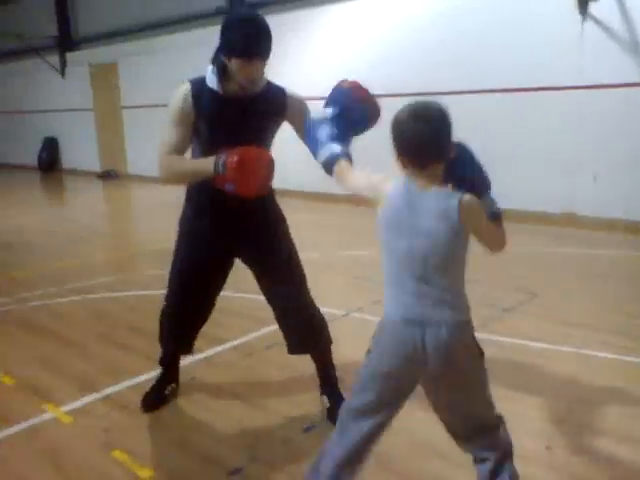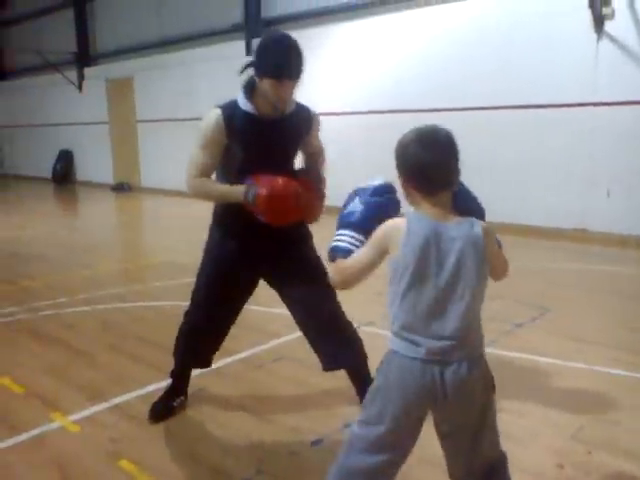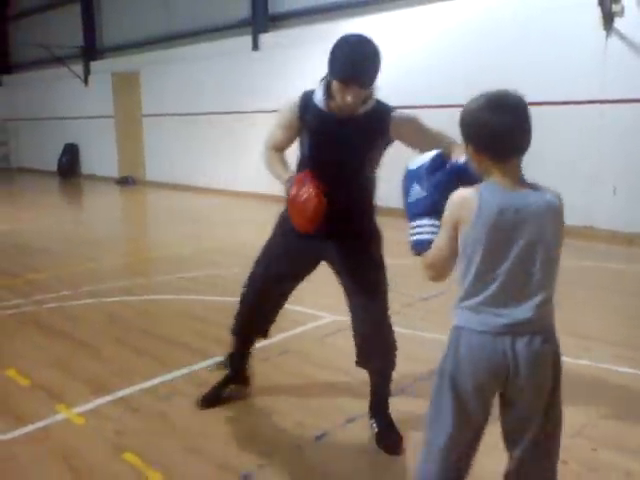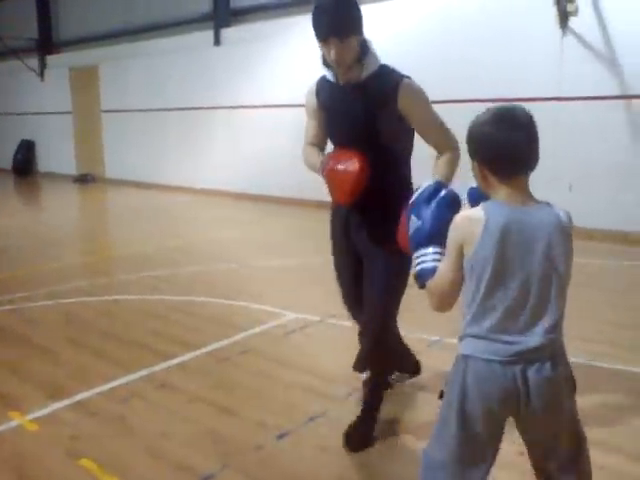
dt=0.3s
person 1, frame 1
left shoulder: (281, 100)
right shoulder: (191, 97)
left elbow: (322, 145)
right elbow: (167, 166)
right wrist: (214, 165)
left hip: (260, 217)
right hip: (204, 220)
left knee: (297, 303)
right knee: (180, 304)
left ankle: (331, 390)
right ankle: (168, 376)
person 1, frame 2
left shoulder: (305, 119)
right shoulder: (223, 121)
left elbow: (313, 163)
right elbow: (196, 182)
left wrist: (312, 187)
right wrist: (242, 192)
left hip: (287, 236)
right hip: (233, 238)
left knee: (327, 316)
right knee: (200, 319)
right ankle: (177, 388)
person 1, frame 3
left shoulder: (389, 121)
right shoulder: (301, 108)
left elbow: (449, 148)
right elbow: (273, 149)
right wrist: (290, 181)
left hip: (355, 227)
left knee: (373, 322)
right knee: (256, 296)
left ankle: (380, 413)
right ankle: (236, 375)
person 1, frame 4
left shoulder: (398, 90)
right shoulder: (320, 91)
left elbow: (446, 144)
right elbow: (312, 147)
right wrist: (328, 166)
left hip: (391, 218)
right hip: (348, 215)
left knee: (378, 312)
right knee: (359, 301)
left ankle: (370, 411)
right ankle: (399, 360)
person 2, frame 1
left shoulder: (387, 192)
right shoulder: (465, 205)
left elbow: (344, 174)
right elbow: (497, 243)
left hip: (397, 334)
right hip: (450, 334)
left knee: (356, 424)
right knee: (484, 433)
person 2, frame 2
left shoulder: (396, 231)
right shoulder: (480, 234)
left elbow: (339, 278)
right elbow: (499, 272)
left hip: (406, 367)
right hip: (465, 370)
person 2, frame 3
left shoulder: (464, 202)
right shoulder: (551, 203)
left elbow: (435, 269)
left wrist: (425, 211)
left hip: (474, 343)
right hip: (534, 346)
person 2, frame 4
left shoulder: (467, 223)
right shoulder: (561, 222)
left elbow: (440, 300)
left wrist: (427, 242)
left hip: (482, 368)
right hip: (546, 371)
